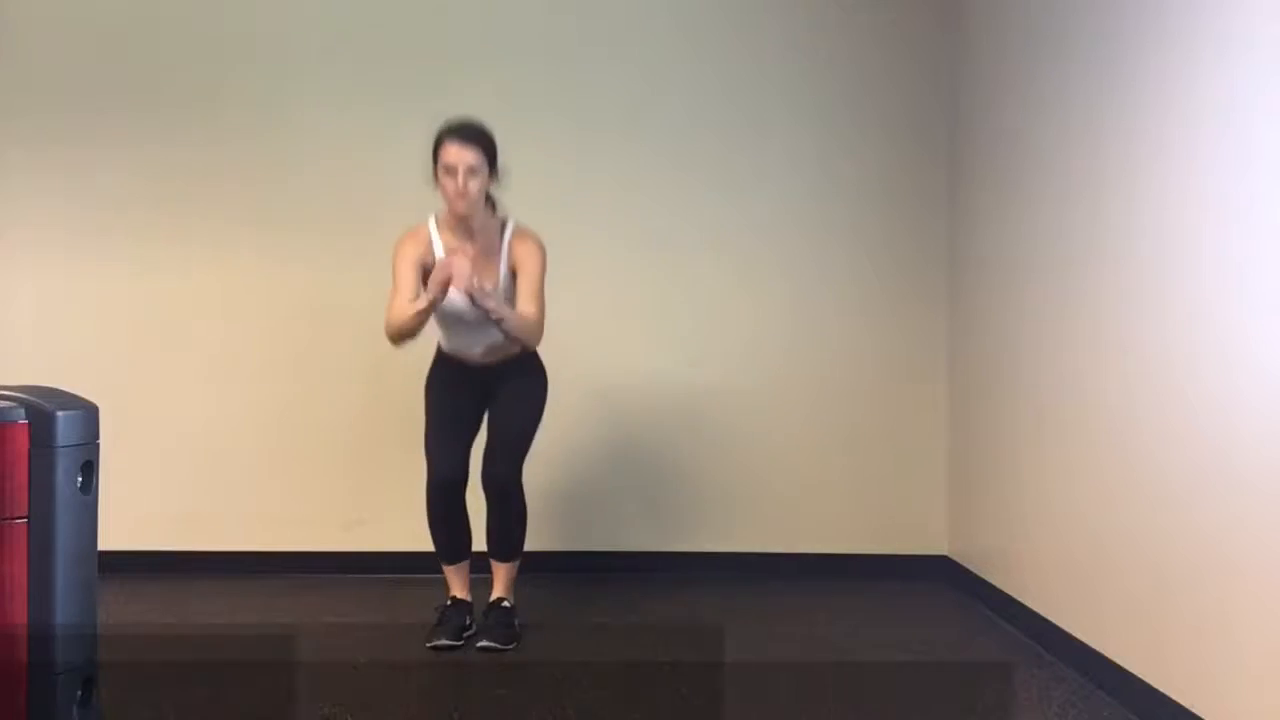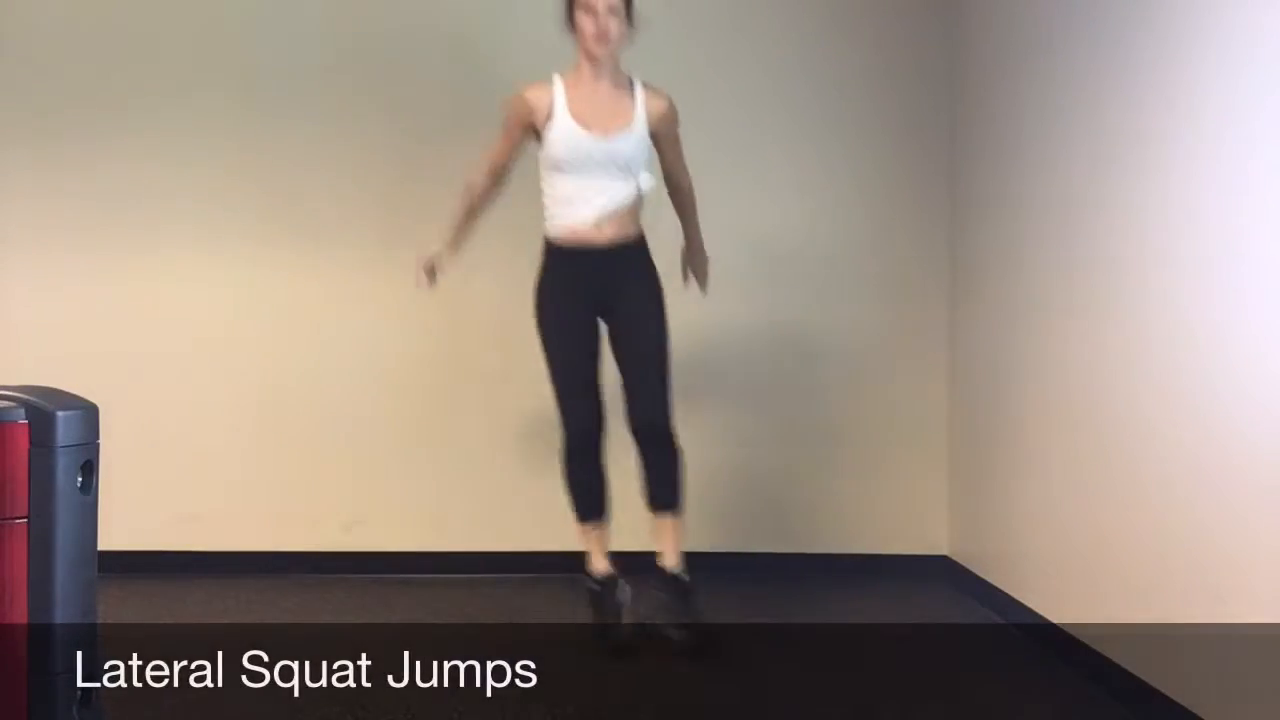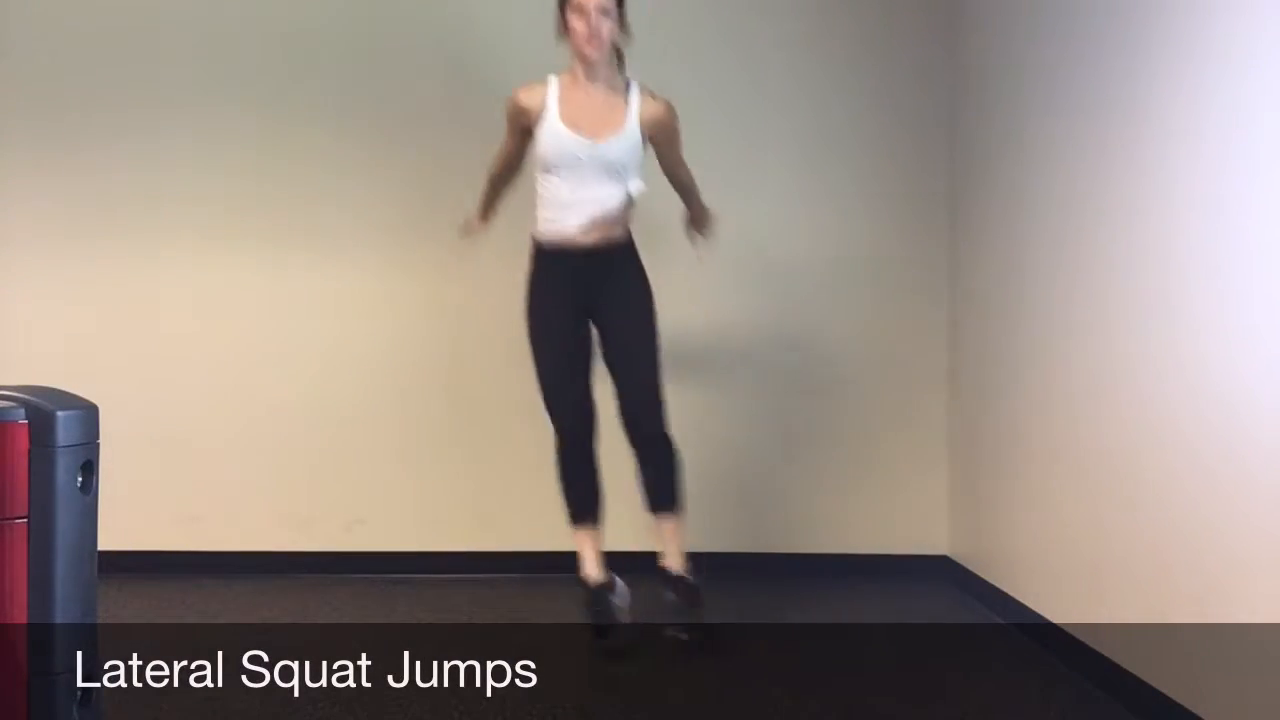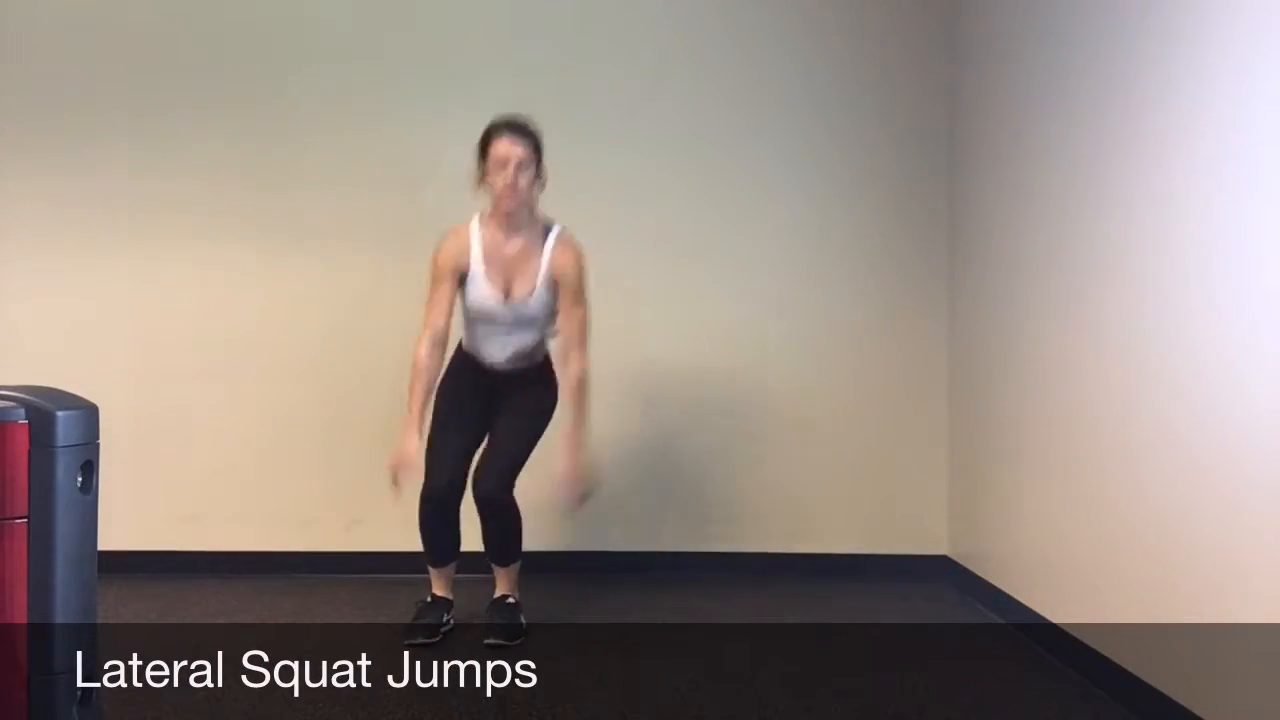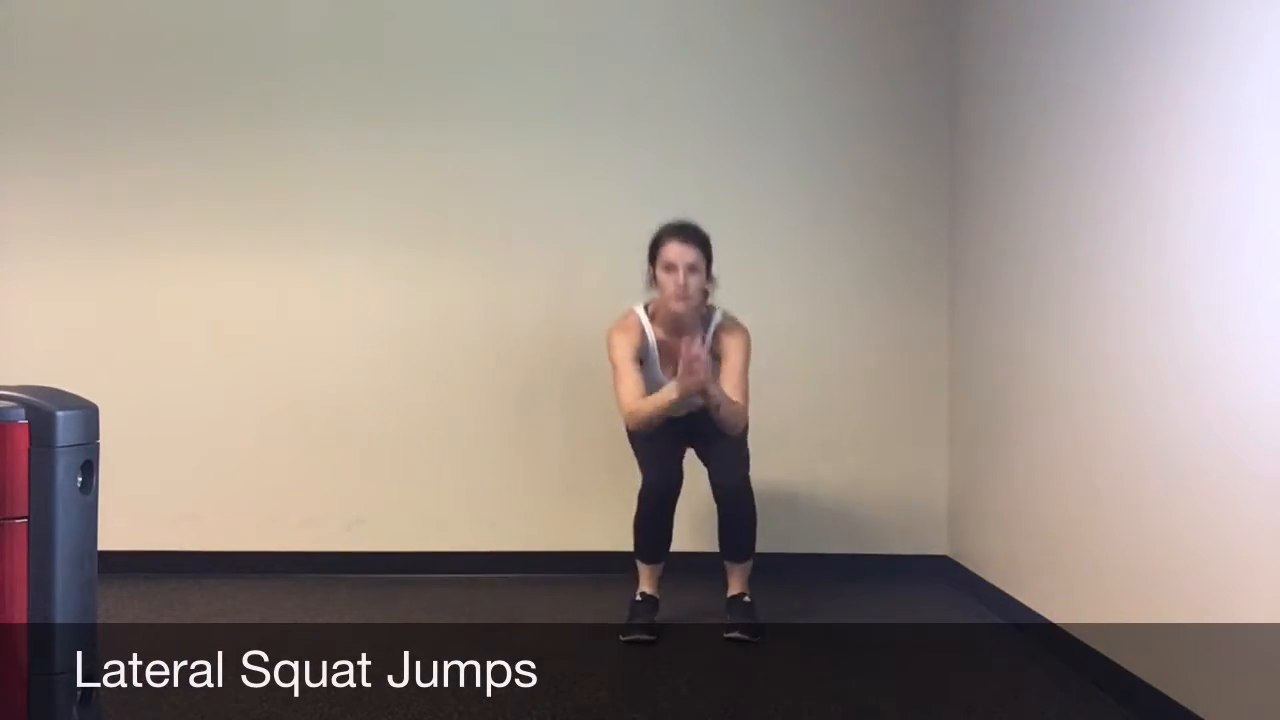
dt=1s
person 1, frame 1
left shoulder: (523, 245)
right shoulder: (417, 243)
left elbow: (532, 329)
right elbow: (396, 329)
left wrist: (485, 298)
right wrist: (433, 294)
left hip: (516, 375)
right hip: (453, 375)
left knee: (501, 474)
right knee: (444, 476)
left ankle: (502, 601)
right ankle: (458, 599)
person 1, frame 2
left shoulder: (654, 106)
right shoulder: (539, 101)
left elbow: (677, 180)
right elbow: (492, 175)
left wrist: (694, 244)
right wrist: (449, 246)
left hip: (631, 270)
right hip: (565, 274)
left knee: (652, 418)
right knee: (582, 424)
left ankle: (672, 569)
right ankle: (599, 569)
person 1, frame 3
left shoulder: (649, 111)
right shoulder: (531, 103)
left elbow: (676, 170)
right elbow: (506, 164)
left wrist: (697, 210)
right wrist: (483, 211)
left hip: (620, 277)
right hip: (552, 284)
left knee: (645, 421)
right knee: (572, 426)
left ankle: (674, 570)
right ankle: (595, 574)
person 1, frame 4
left shoulder: (562, 253)
right shoulder: (457, 245)
left elbow: (574, 356)
right elbow: (431, 339)
left wrist: (575, 446)
right wrist: (412, 428)
left hip: (529, 383)
right hip: (468, 377)
left knee: (490, 485)
right knee: (439, 487)
left ankle: (507, 596)
right ankle: (440, 596)
person 1, frame 5
left shoulder: (730, 333)
right shoulder: (628, 331)
left elbow: (737, 420)
right elbow: (633, 414)
left wrist: (708, 389)
right wrist: (676, 390)
left hip: (711, 419)
right hip: (656, 422)
left knee: (734, 485)
right knee: (658, 485)
left ankle: (738, 595)
right ankle: (646, 594)
